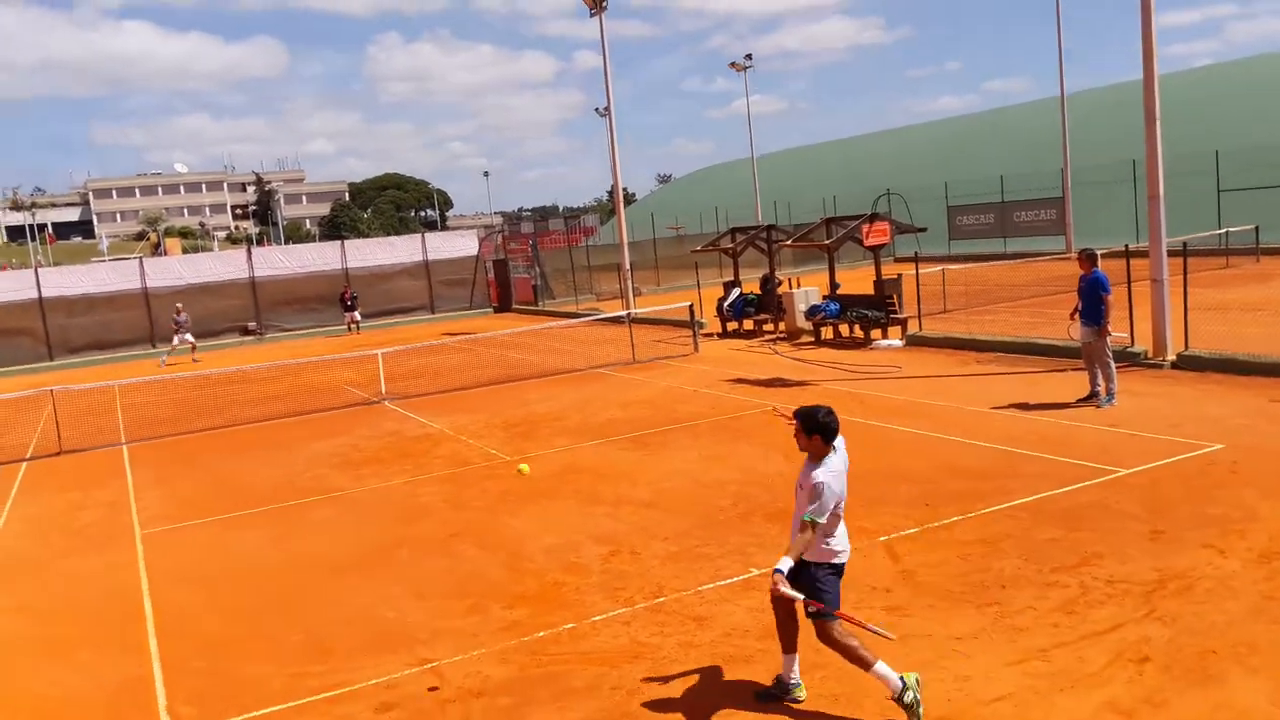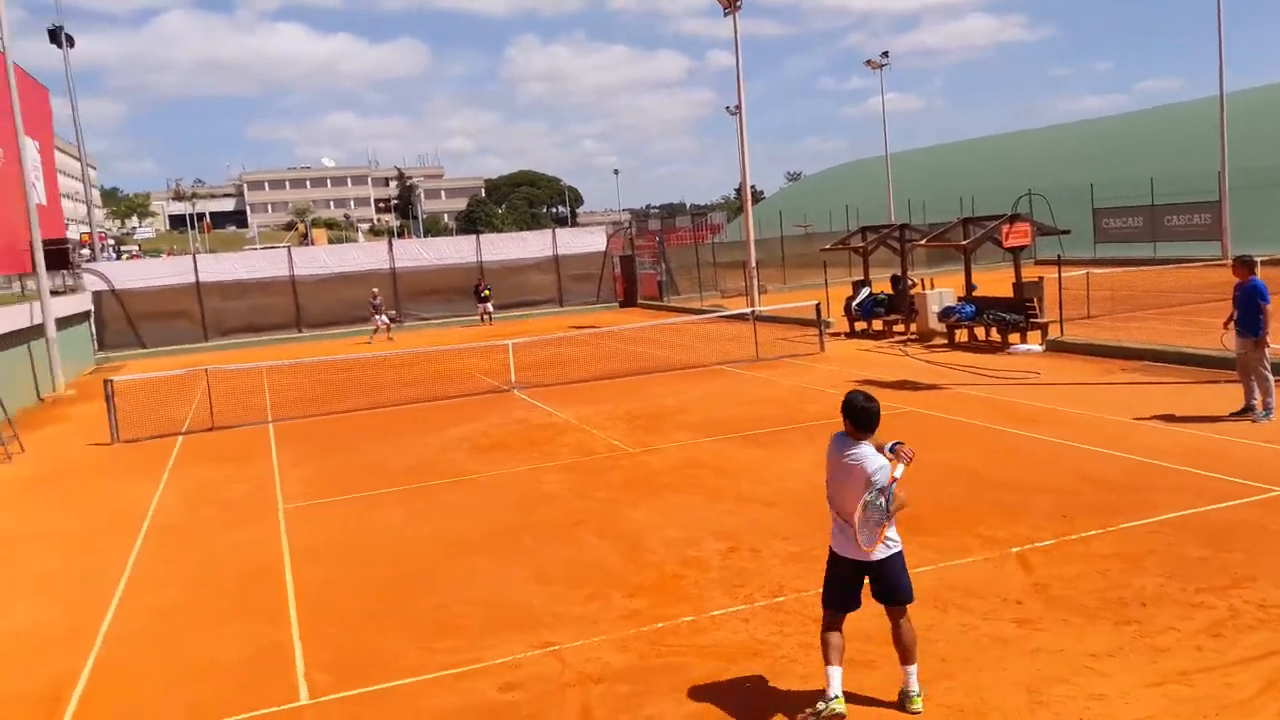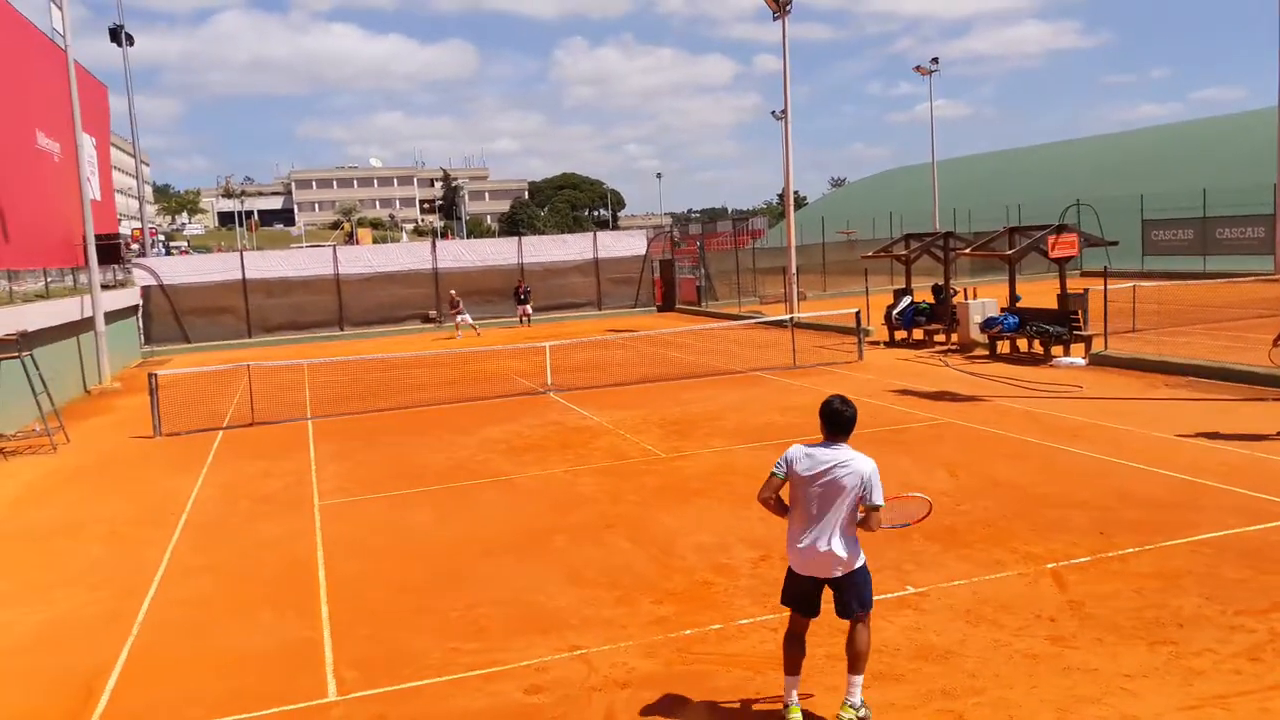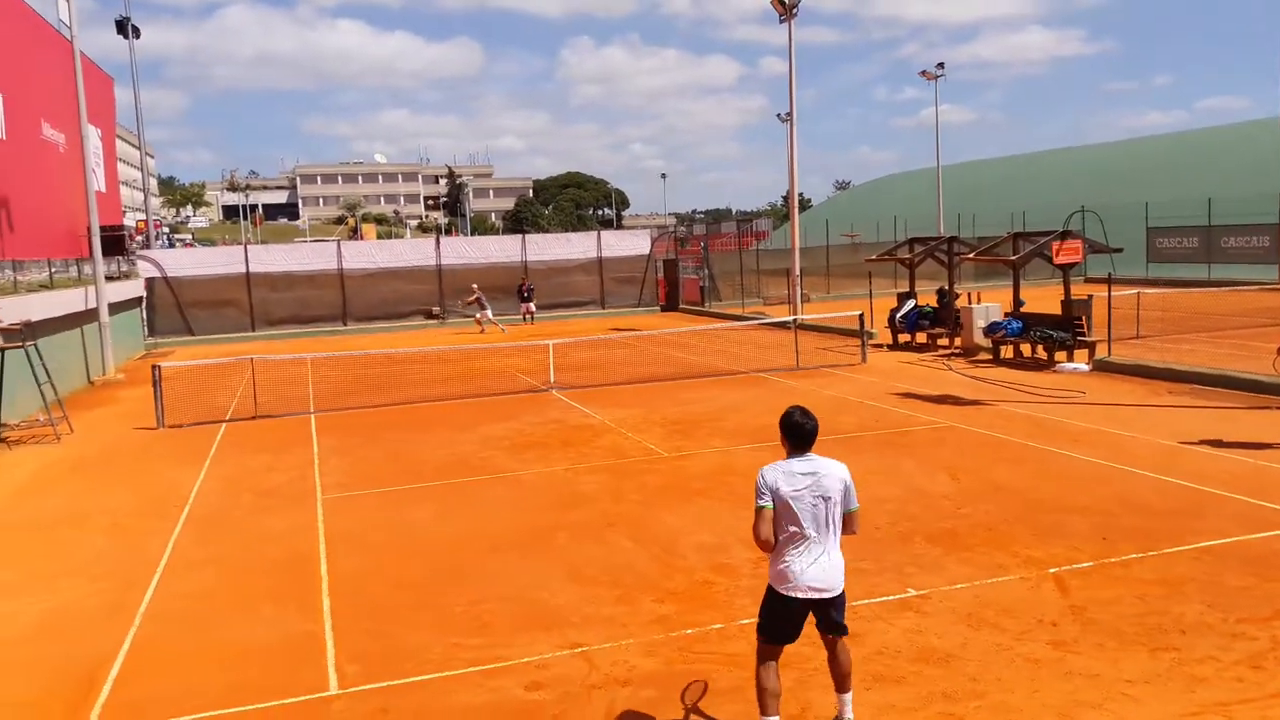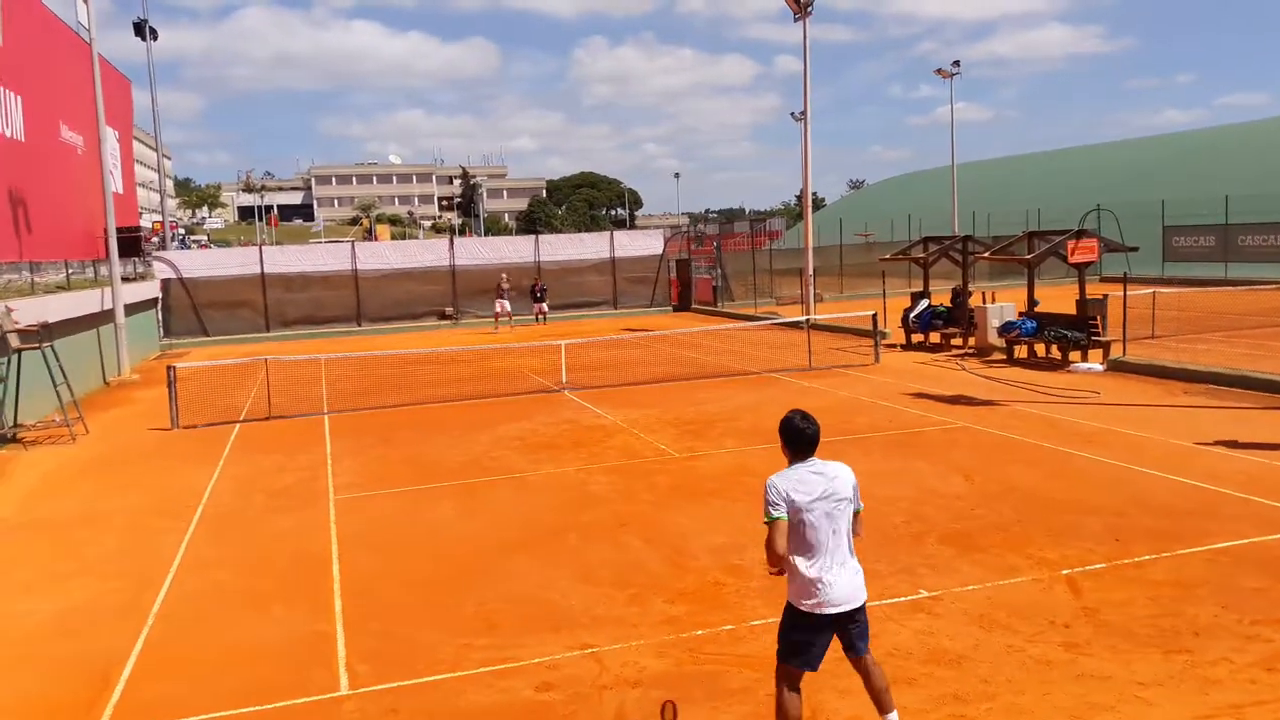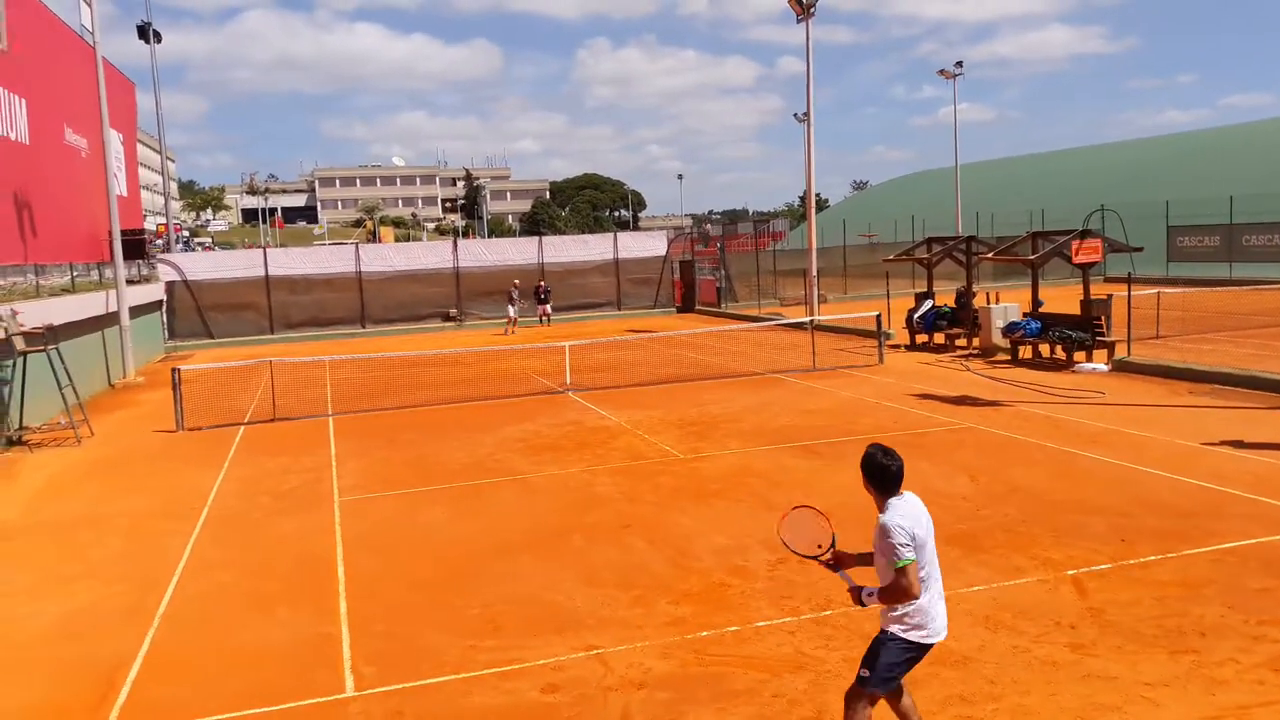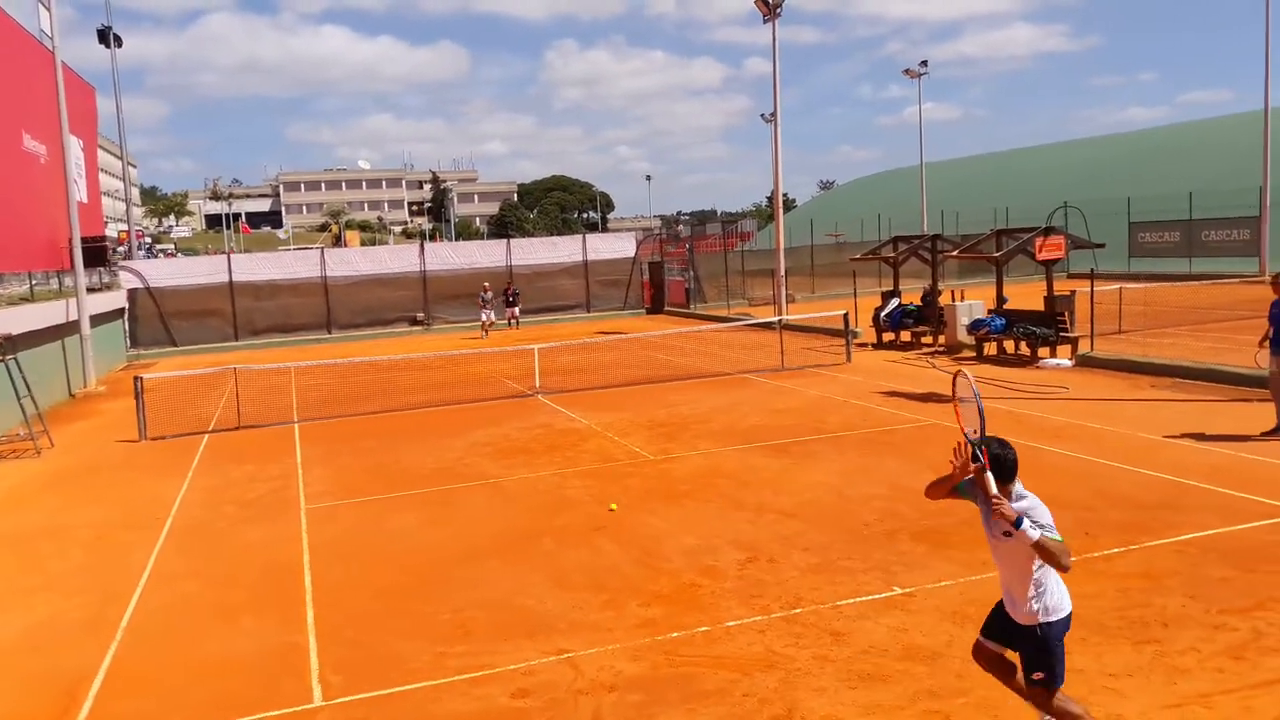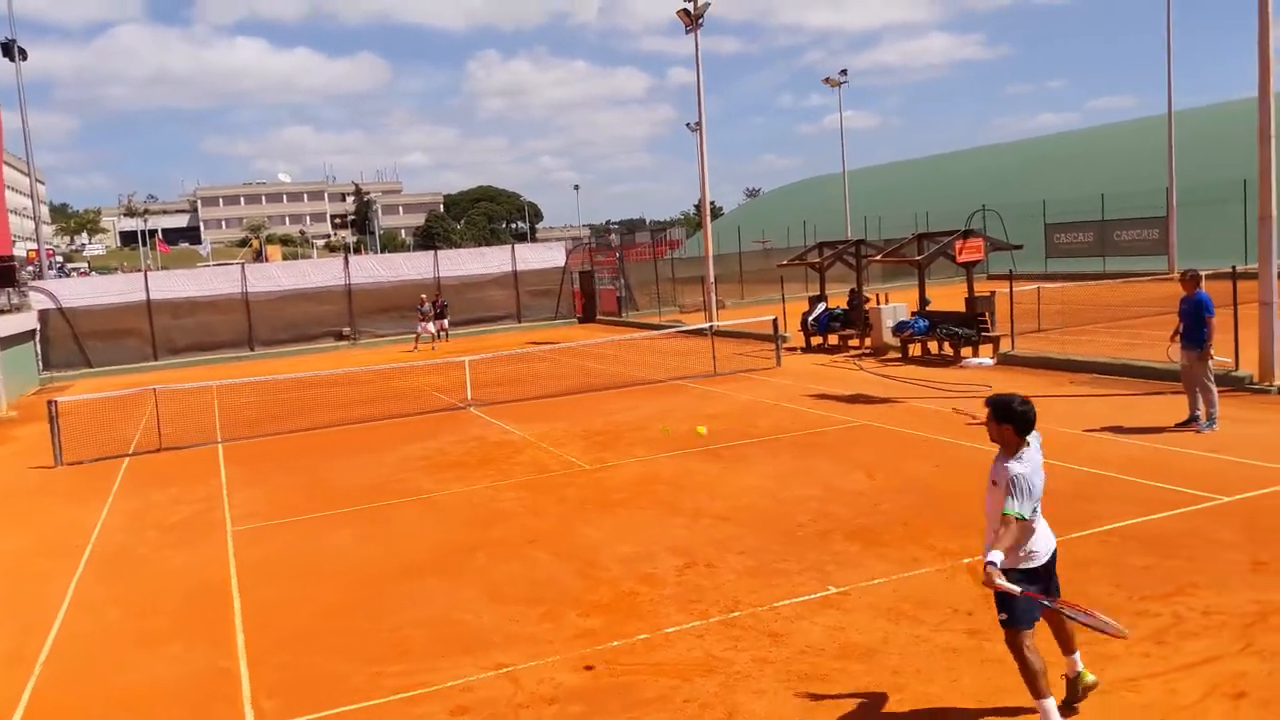
dt=0.4s
person 1, frame 1
left shoulder: (822, 481)
right shoulder: (835, 445)
left elbow: (807, 534)
right elbow: (832, 432)
left wrist: (782, 568)
right wrist: (802, 421)
left hip: (819, 557)
right hip: (816, 550)
left knee: (828, 632)
right knee: (780, 601)
left ankle: (900, 685)
right ankle: (789, 681)
person 1, frame 2
left shoulder: (837, 443)
right shoulder: (877, 467)
left wrist: (891, 448)
right wrist: (896, 501)
left hip: (844, 551)
right hip: (882, 551)
left knee: (832, 622)
right knee: (899, 616)
right ankle: (912, 692)
person 1, frame 3
left shoulder: (795, 454)
right shoulder: (865, 467)
left elbow: (765, 497)
right elbow: (873, 524)
left wrist: (795, 515)
right wrist: (855, 519)
left hip: (802, 558)
right hip: (844, 561)
left knee: (797, 625)
right knee: (860, 622)
person 1, frame 4
left shoulder: (769, 475)
right shoulder: (839, 471)
left elbow: (762, 536)
right elbow: (852, 526)
left wrist: (779, 550)
left hip: (788, 581)
right hip: (830, 579)
left knee: (767, 655)
right knee: (835, 643)
person 1, frame 5
left shoulder: (779, 485)
right shoulder: (845, 474)
left elbow: (777, 550)
left wrist: (776, 566)
left hip: (810, 598)
right hip: (851, 590)
left knee: (788, 677)
right knee: (863, 660)
person 1, frame 6
left shoulder: (892, 523)
right shoulder: (911, 502)
left elbow: (909, 588)
left wrist: (866, 595)
right wrist: (853, 558)
left hip: (909, 627)
right hip: (930, 620)
right knee: (888, 680)
person 1, frame 7
left shoulder: (1032, 510)
right shoulder: (985, 487)
left elbow: (1063, 562)
right elbow: (933, 492)
left wrist: (1019, 523)
right wrist: (956, 475)
left hip: (1042, 614)
right hip: (1015, 604)
left knee: (1044, 696)
right knee: (984, 653)
person 1, frame 8
left shoulder: (1017, 474)
right shoulder: (1030, 441)
left elbow: (1009, 528)
left wrist: (992, 561)
left hip: (1019, 563)
right hip: (1041, 551)
left knee: (1020, 641)
right knee: (1052, 614)
right ankle: (1078, 676)
